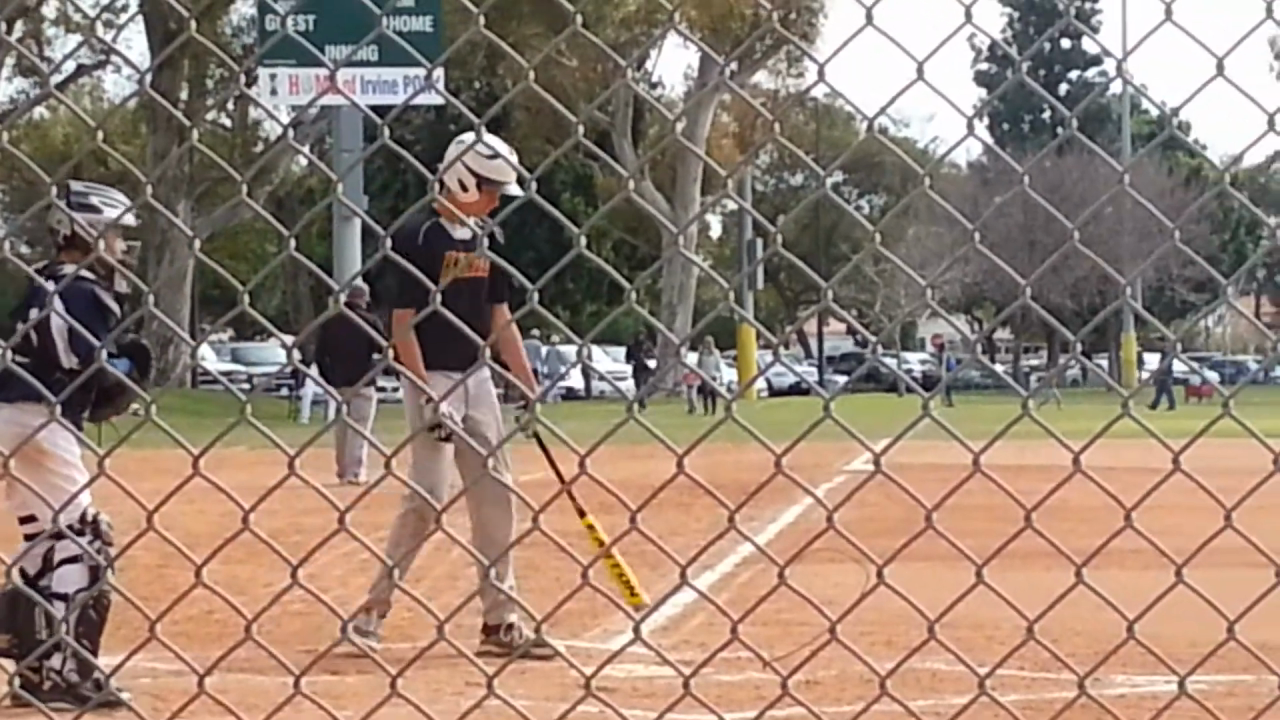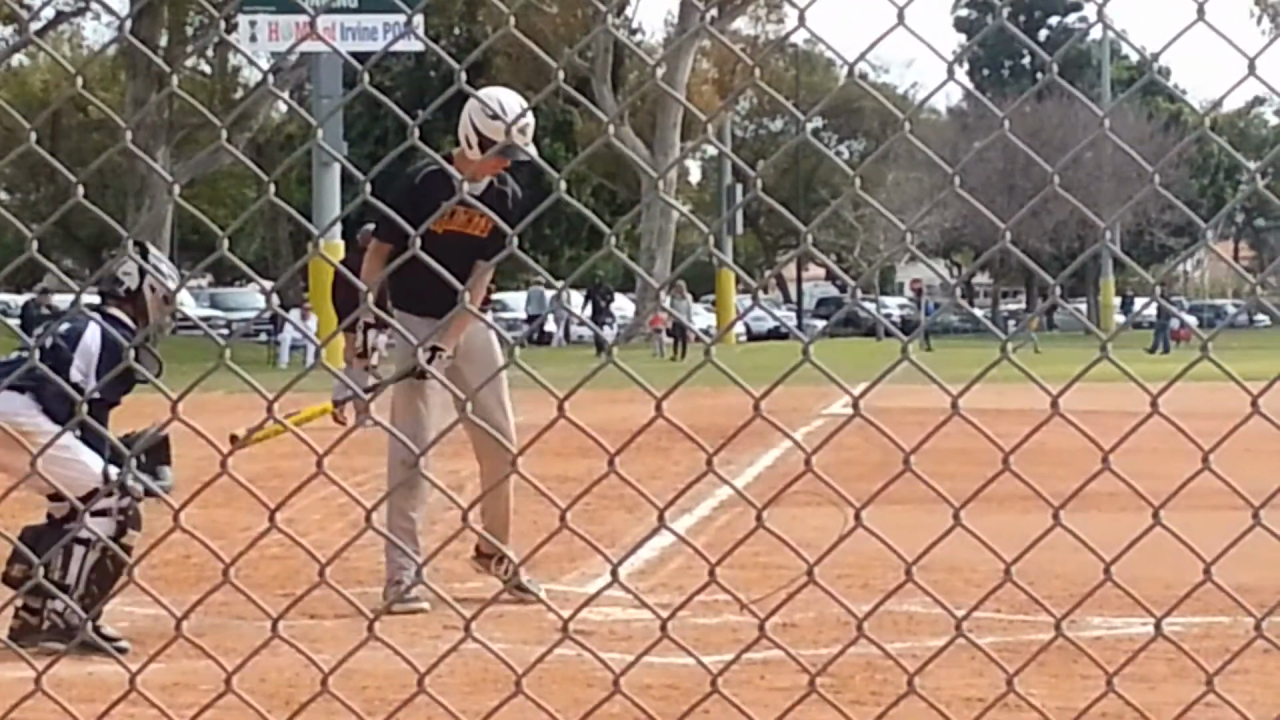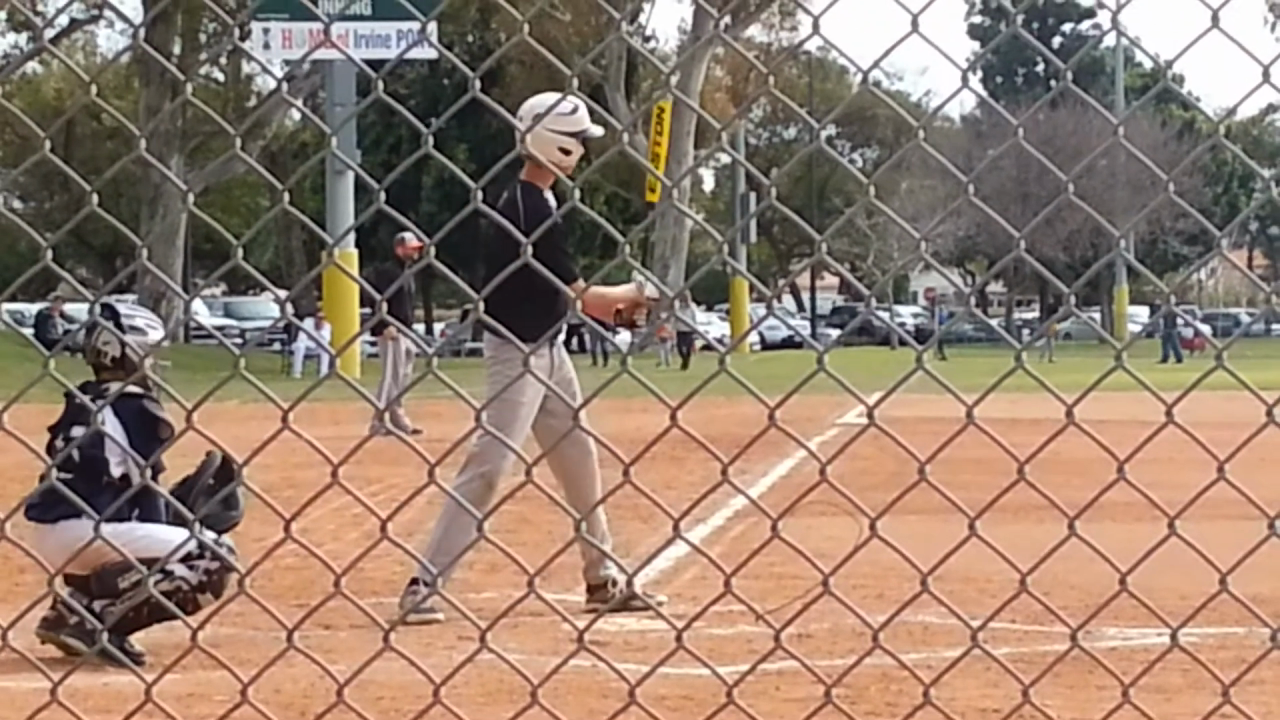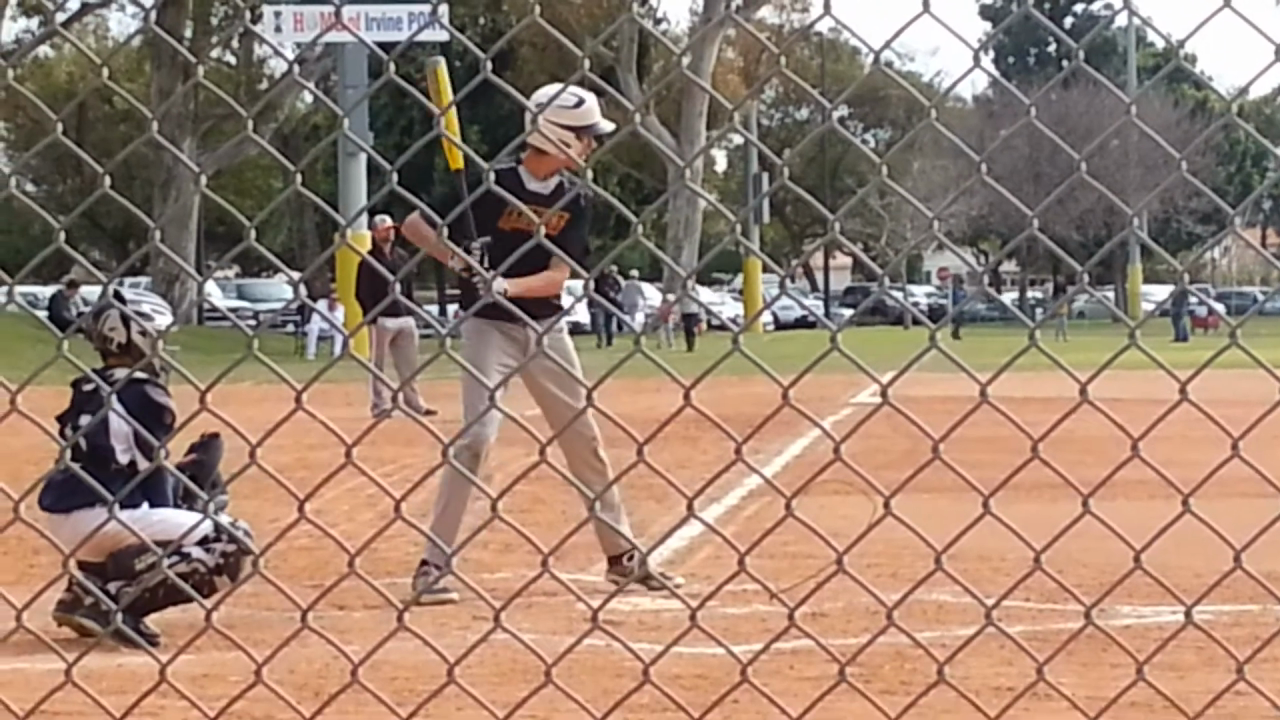
dt=1s
person 1, frame 1
left shoulder: (487, 238)
right shoulder: (417, 236)
left elbow: (501, 319)
right elbow: (402, 324)
left wrist: (528, 388)
right wrist: (427, 397)
left hip: (476, 379)
right hip: (431, 381)
left knee: (495, 497)
right knee: (428, 497)
left ankle: (502, 622)
right ankle: (373, 607)
person 1, frame 2
left shoulder: (507, 198)
right shoulder: (421, 183)
left elbow: (481, 277)
right elbow: (378, 252)
left wrist: (447, 345)
left hip: (469, 327)
right hip: (415, 324)
left knee: (500, 442)
right knee: (413, 449)
left ankle: (493, 549)
right ankle: (401, 573)
person 1, frame 3
left shoulder: (528, 200)
right shoulder: (534, 212)
right elbow: (582, 298)
left wrist: (614, 301)
right wrist: (633, 292)
left hip: (546, 347)
right hip: (516, 350)
left knee: (580, 460)
right knee: (489, 466)
left ankle: (604, 580)
right ankle: (424, 583)
person 1, frame 4
left shoulder: (576, 197)
right shoulder: (491, 183)
left elbow: (559, 275)
right elbow: (414, 226)
left wrist: (506, 285)
right wrist: (457, 259)
left hip: (547, 329)
right hip: (490, 328)
left knee: (585, 438)
right knee: (474, 442)
left ankle: (623, 554)
right ankle: (433, 564)
person 2, frame 1
left shoulder: (46, 285)
right shoulder: (84, 293)
left elbow: (59, 364)
right elbow: (94, 373)
left wrist: (114, 376)
right wrist: (130, 371)
left knee: (43, 545)
right knee: (82, 543)
right ankle: (66, 673)
person 2, frame 2
left shoulder: (89, 323)
right shoulder: (114, 335)
right elbow: (85, 413)
left wrist: (113, 464)
right wrist: (119, 476)
left knee: (81, 498)
right knee: (113, 500)
left ankle: (36, 611)
right ankle: (64, 620)
person 2, frame 3
left shoulder: (83, 403)
right shoulder: (135, 409)
right elbow: (144, 494)
left wrist: (181, 501)
left hip: (54, 531)
right hip: (78, 531)
right knee: (215, 557)
left ankle: (74, 608)
right ankle: (96, 621)
person 2, frame 4
left shoulder: (92, 388)
right shoulder: (141, 394)
right elbow: (153, 479)
left wrist: (182, 477)
left hip: (69, 517)
right hip: (96, 517)
right knee: (232, 541)
left ankle: (86, 591)
right ankle: (115, 602)
person 3, frame 1
left shoulder: (330, 322)
right shoulder: (370, 320)
left elbow: (320, 355)
right elbow: (384, 349)
left wrist: (328, 381)
left hip: (339, 383)
right hip: (362, 383)
left knee: (342, 428)
right knee: (360, 428)
left ankle: (343, 472)
right ankle: (354, 472)
person 3, frame 2
left shoulder: (344, 263)
left elbow: (335, 294)
right elbow: (380, 299)
left wrist: (343, 318)
right wrist: (385, 323)
left hip: (348, 325)
right hip: (369, 325)
left knee: (351, 366)
right knee: (364, 371)
left ankle: (338, 400)
right ankle: (362, 413)
person 3, frame 3
left shoulder: (408, 273)
right shoulder: (387, 271)
right elbow: (378, 300)
left wrist: (409, 333)
right wrist: (386, 326)
left hip: (404, 333)
right hip: (391, 332)
left knee: (402, 379)
right knee: (391, 377)
left ankle: (398, 420)
right ankle: (379, 422)
person 3, frame 4
left shoulder: (402, 256)
right shoulder: (369, 260)
right elbow: (362, 293)
left wrist: (413, 313)
right wrist: (371, 317)
left hip: (405, 317)
right hip: (381, 319)
left knee: (409, 363)
right knee: (378, 363)
left ankle: (414, 402)
right ankle: (380, 405)
